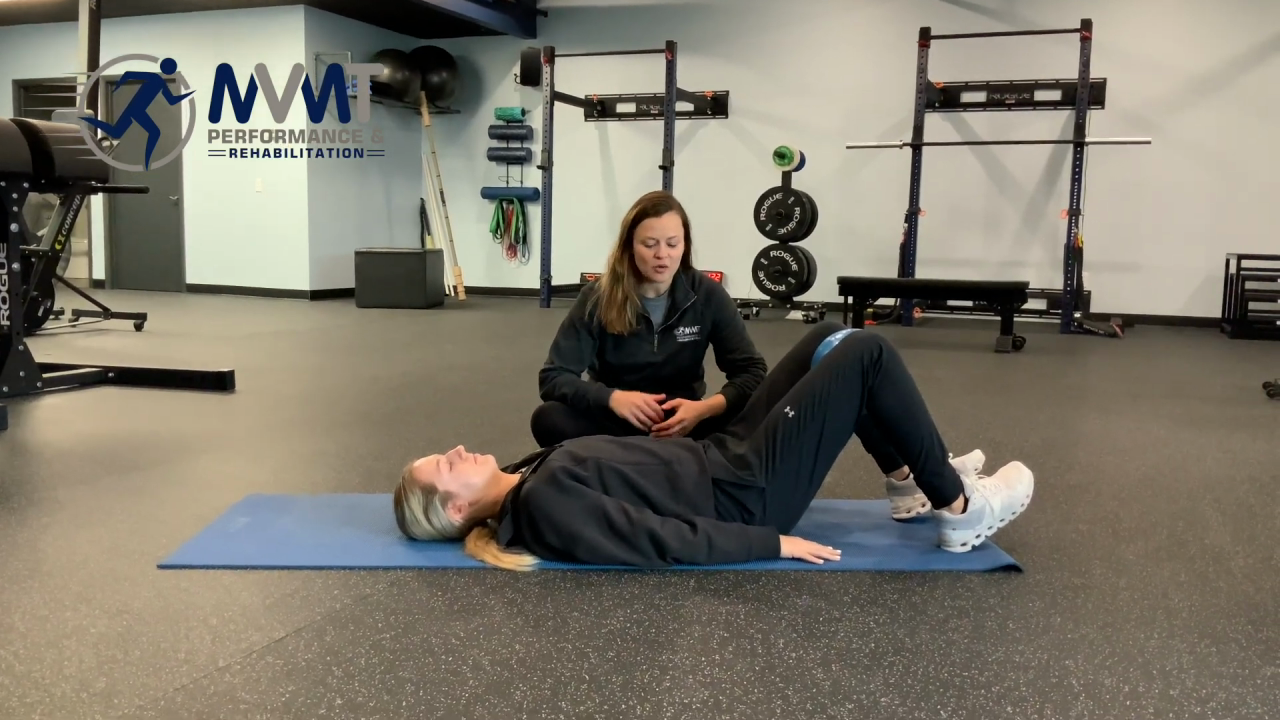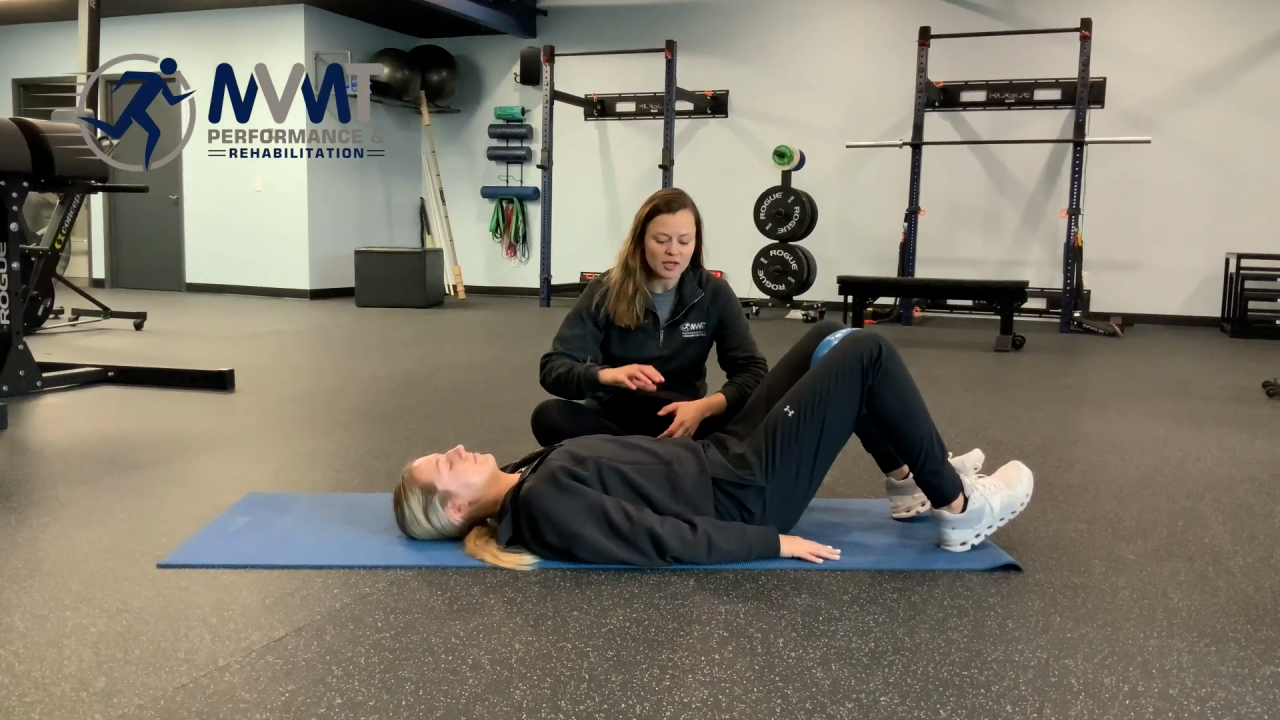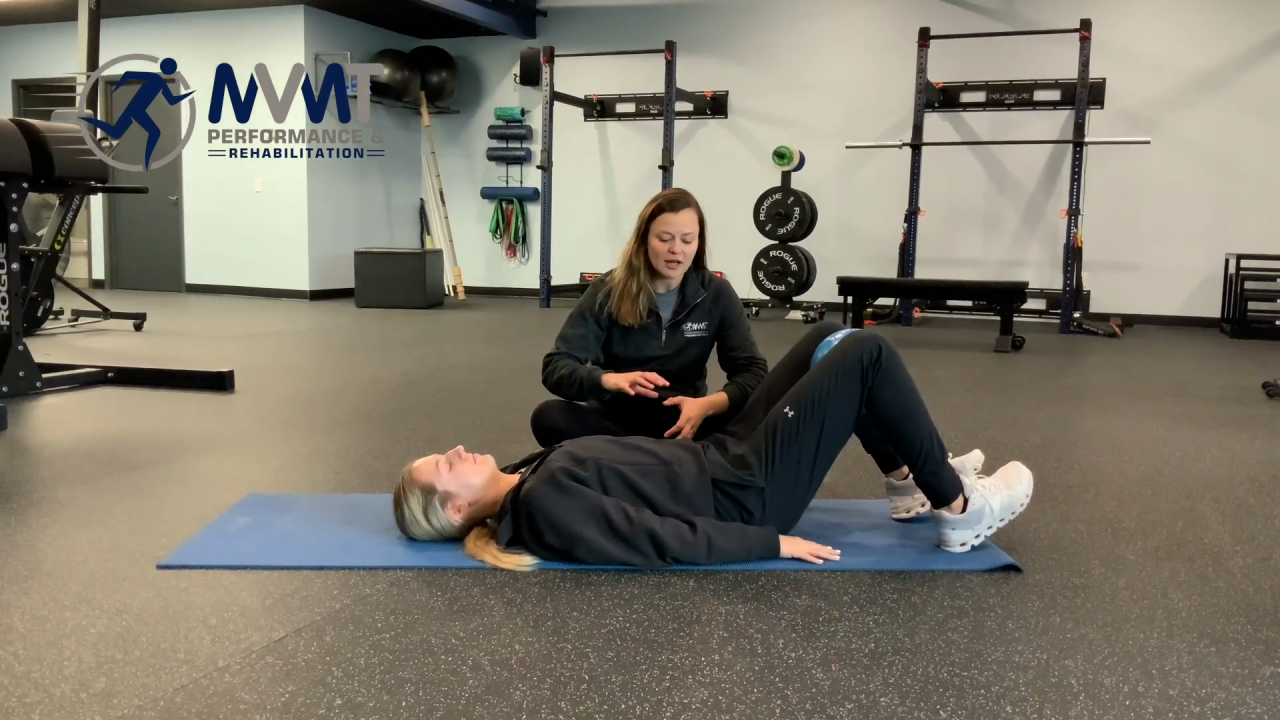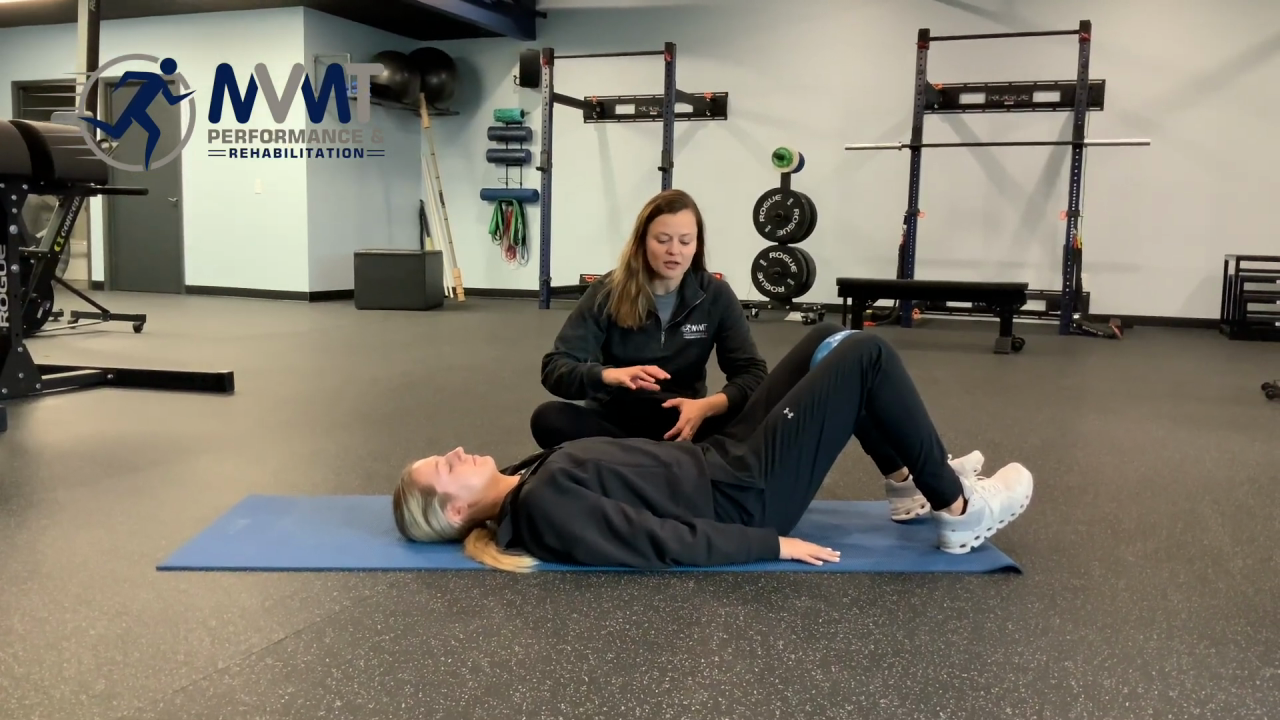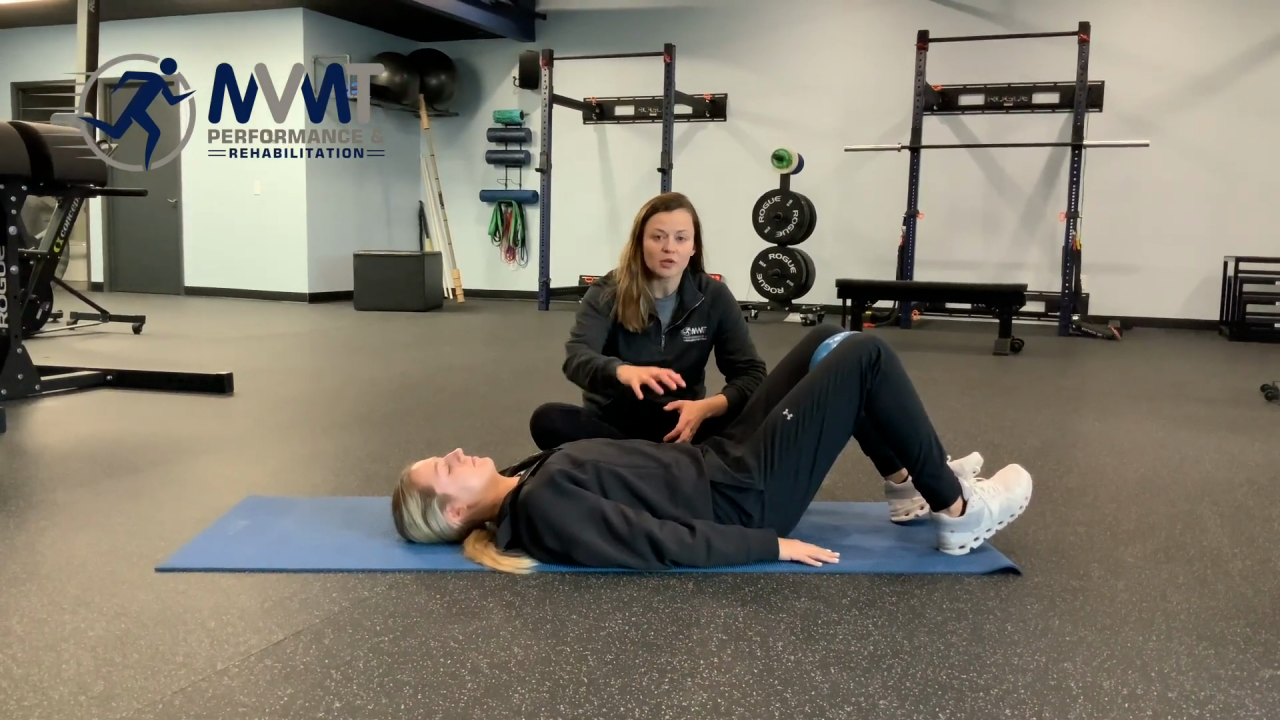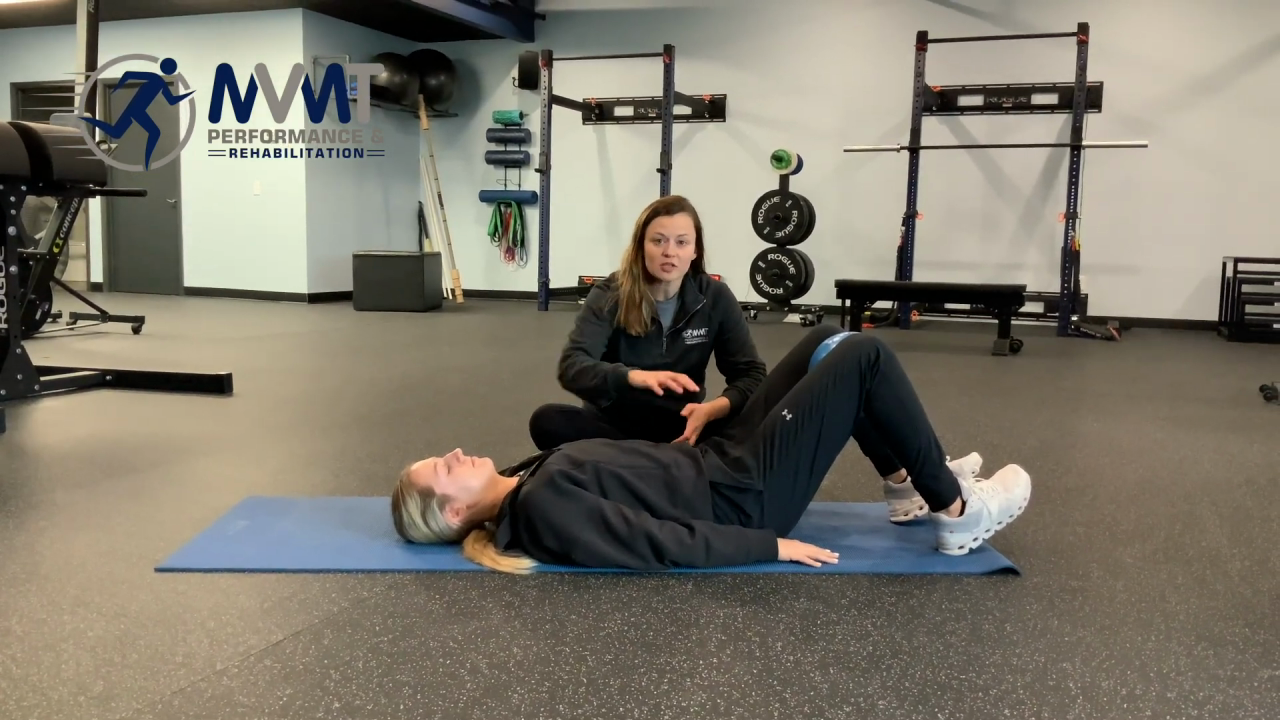
dt=0.3s
person 1, frame 1
left shoulder: (529, 475)
right shoulder: (544, 505)
right elbow: (668, 540)
right wrist: (775, 543)
left hip: (719, 458)
right hip: (747, 494)
left knee: (832, 336)
right knee: (867, 354)
left ankle: (917, 479)
right ankle: (958, 509)
person 1, frame 2
left shoulder: (528, 476)
right shoulder: (543, 505)
right elbow: (667, 540)
right wrist: (774, 542)
left hip: (722, 460)
right hip: (747, 494)
left knee: (832, 336)
right knee: (867, 353)
left ankle: (914, 479)
right ankle: (958, 509)
person 1, frame 3
left shoulder: (528, 477)
right shoulder: (544, 505)
right elbow: (667, 540)
right wrist: (774, 543)
left hip: (719, 459)
right hip: (746, 495)
left knee: (832, 335)
right knee: (867, 353)
left ankle: (913, 480)
right ankle: (958, 509)
person 1, frame 4
left shoulder: (529, 477)
right shoulder: (543, 507)
right elbow: (667, 543)
right wrist: (774, 544)
left hip: (721, 462)
right hip: (747, 496)
left knee: (833, 338)
right knee: (867, 355)
left ankle: (917, 483)
right ankle: (959, 511)
person 1, frame 5
left shoulder: (526, 481)
right shoulder: (542, 509)
right elbow: (668, 544)
right wrist: (774, 546)
left hip: (719, 462)
right hip: (745, 497)
left knee: (832, 339)
right knee: (866, 357)
left ankle: (914, 482)
right ankle: (957, 512)
person 1, frame 6
left shoulder: (527, 480)
right shoulder: (542, 508)
right elbow: (666, 543)
right wrist: (773, 545)
left hip: (721, 464)
right hip: (745, 496)
left knee: (833, 340)
right knee: (865, 356)
left ankle: (915, 481)
right ankle: (956, 512)
person 2, frame 1
left shoulder: (708, 295)
right shoulder: (599, 296)
left elbow: (753, 372)
right elbow: (552, 378)
left wrist: (703, 408)
right wrist: (611, 397)
left hip: (682, 424)
right hip: (613, 423)
right knee: (547, 419)
person 2, frame 2
left shoulder: (714, 293)
right shoulder: (606, 292)
left elbow: (753, 371)
right elbow: (552, 367)
left wrist: (704, 407)
right wrist: (605, 375)
left hip: (681, 420)
right hip: (614, 419)
right knee: (548, 417)
person 2, frame 3
left shoulder: (716, 293)
right shoulder: (608, 291)
left elbow: (753, 371)
right elbow: (555, 366)
left wrist: (707, 405)
right wrist: (609, 379)
left hip: (682, 421)
right hip: (614, 419)
right knee: (547, 417)
person 2, frame 4
left shoulder: (715, 295)
right shoulder: (607, 293)
left elbow: (753, 372)
right elbow: (554, 369)
left wrist: (706, 406)
right wrist: (609, 374)
left hip: (681, 423)
right hip: (613, 420)
right knee: (547, 419)
person 2, frame 5
left shoulder: (714, 296)
right shoulder: (607, 294)
left elbow: (752, 374)
right elbow: (578, 358)
left wrist: (706, 407)
right wrist: (623, 371)
left hip: (680, 424)
right hip: (611, 422)
right knee: (547, 420)
person 2, frame 6
left shoulder: (715, 298)
right shoulder: (609, 297)
left elbow: (752, 374)
right elbow: (571, 367)
left wrist: (711, 409)
right wrist: (635, 376)
left hip: (680, 426)
right hip: (613, 423)
right knee: (547, 421)
